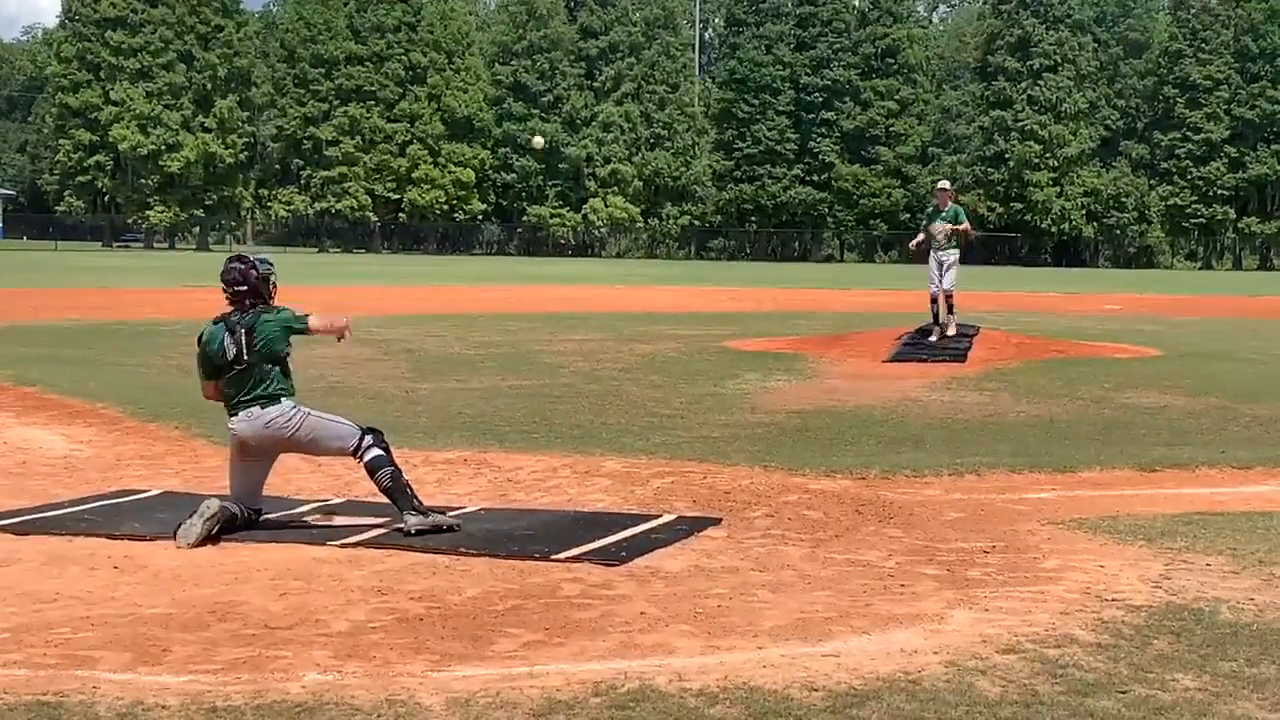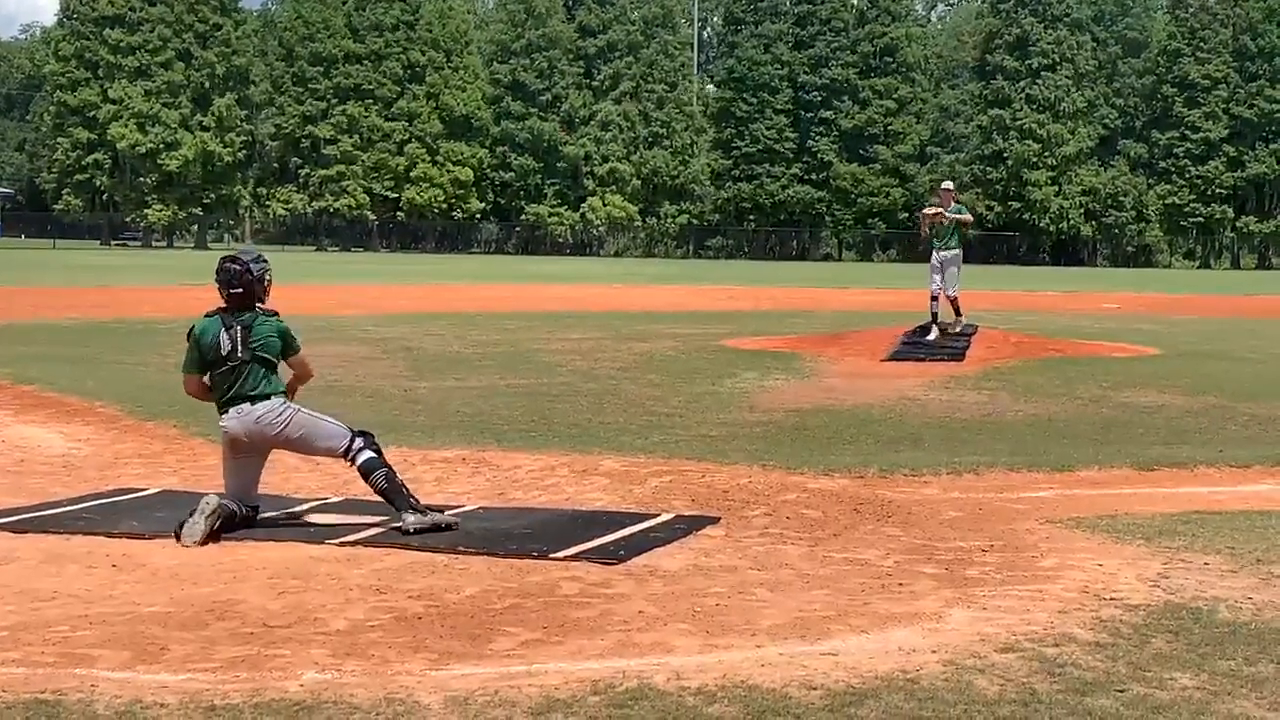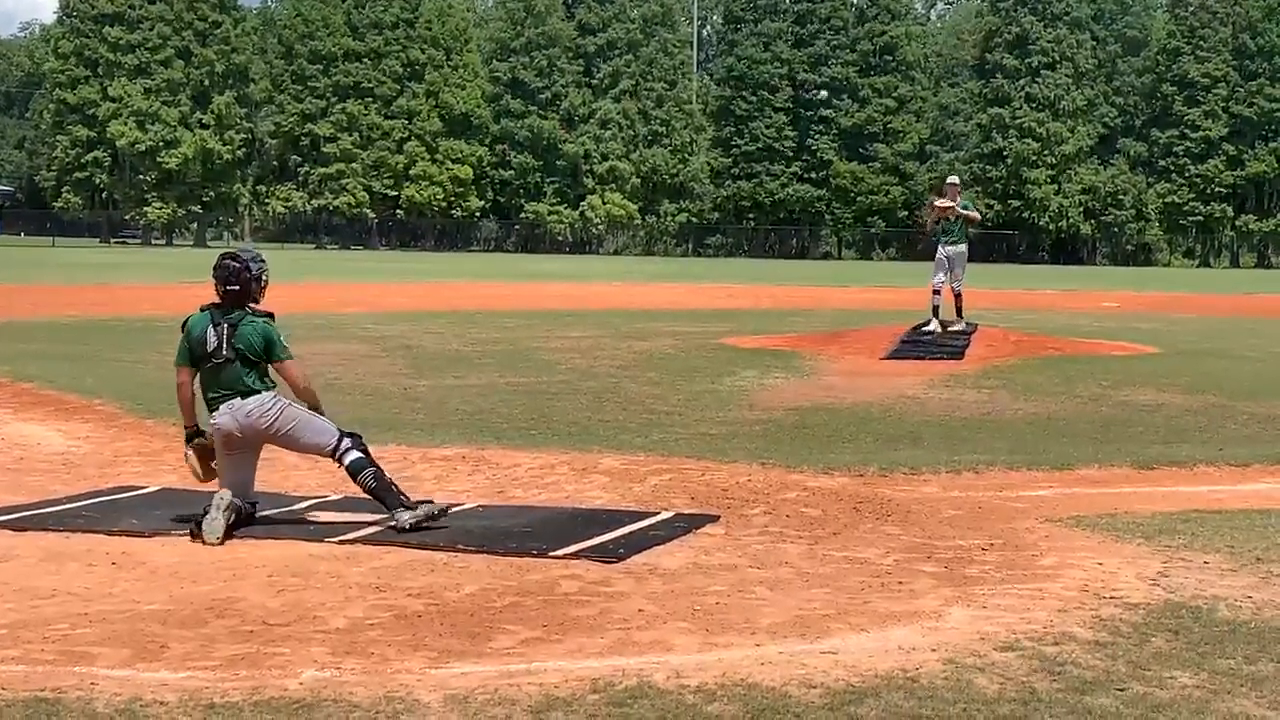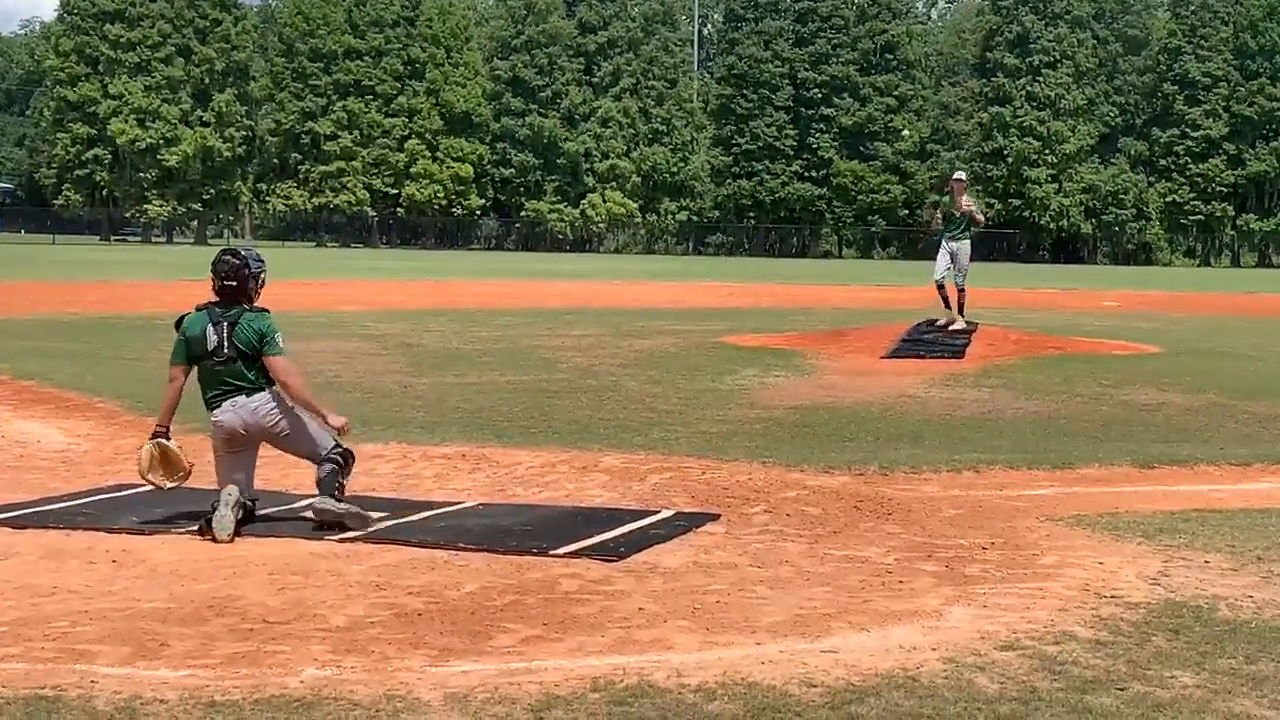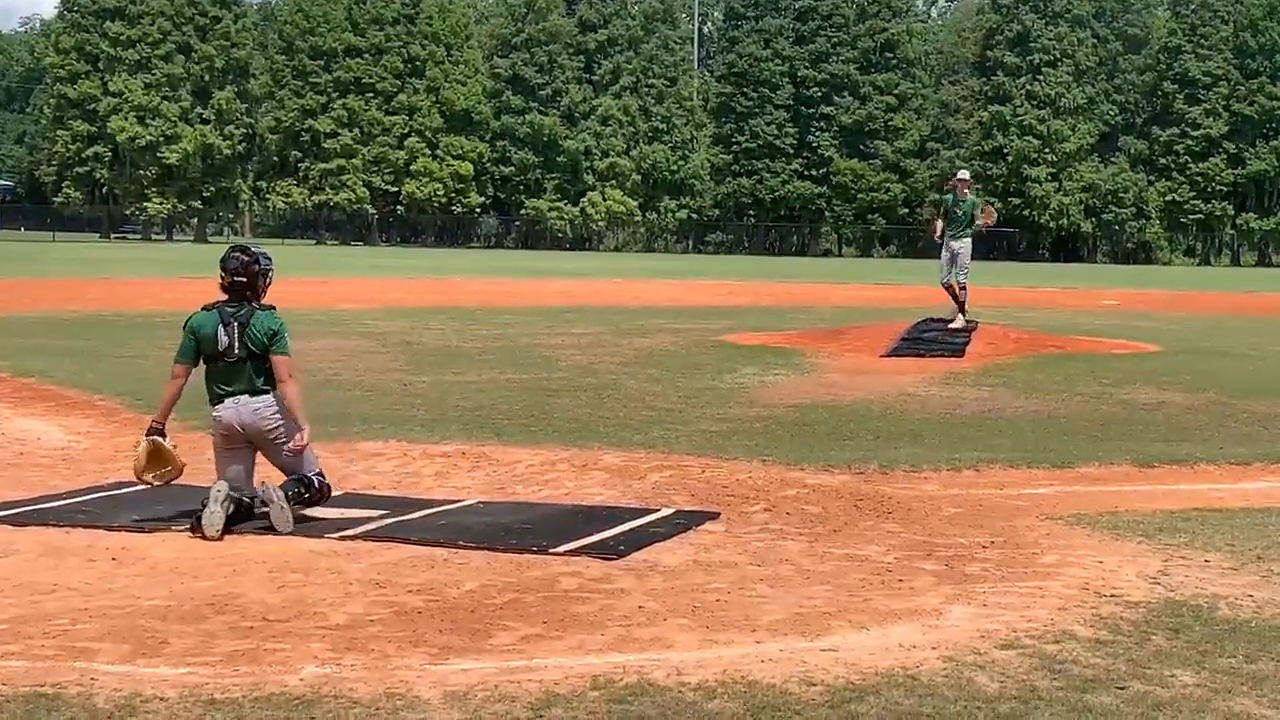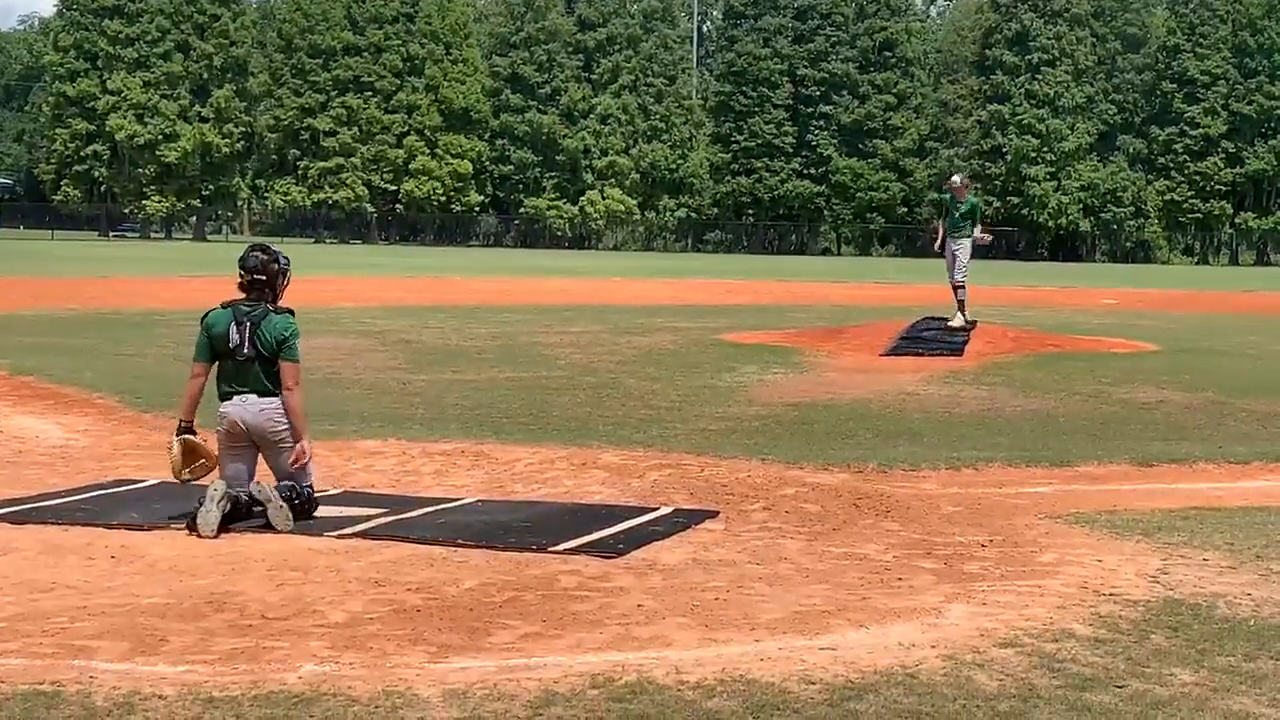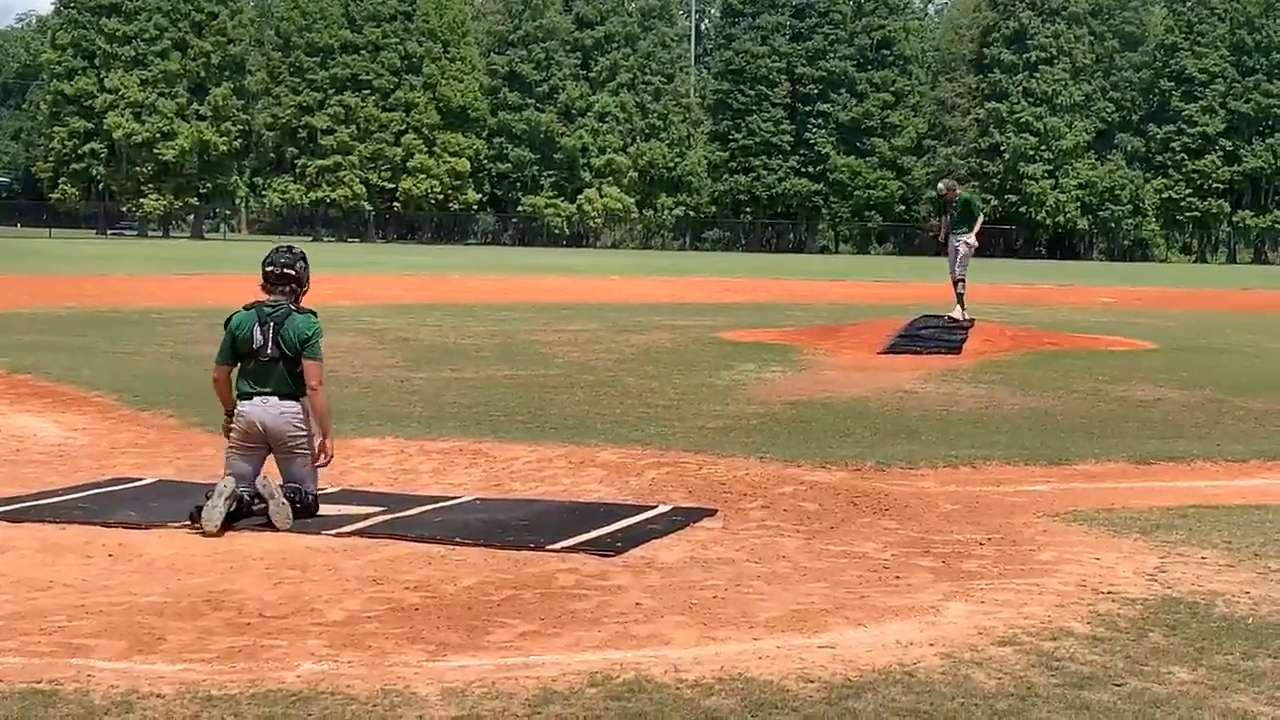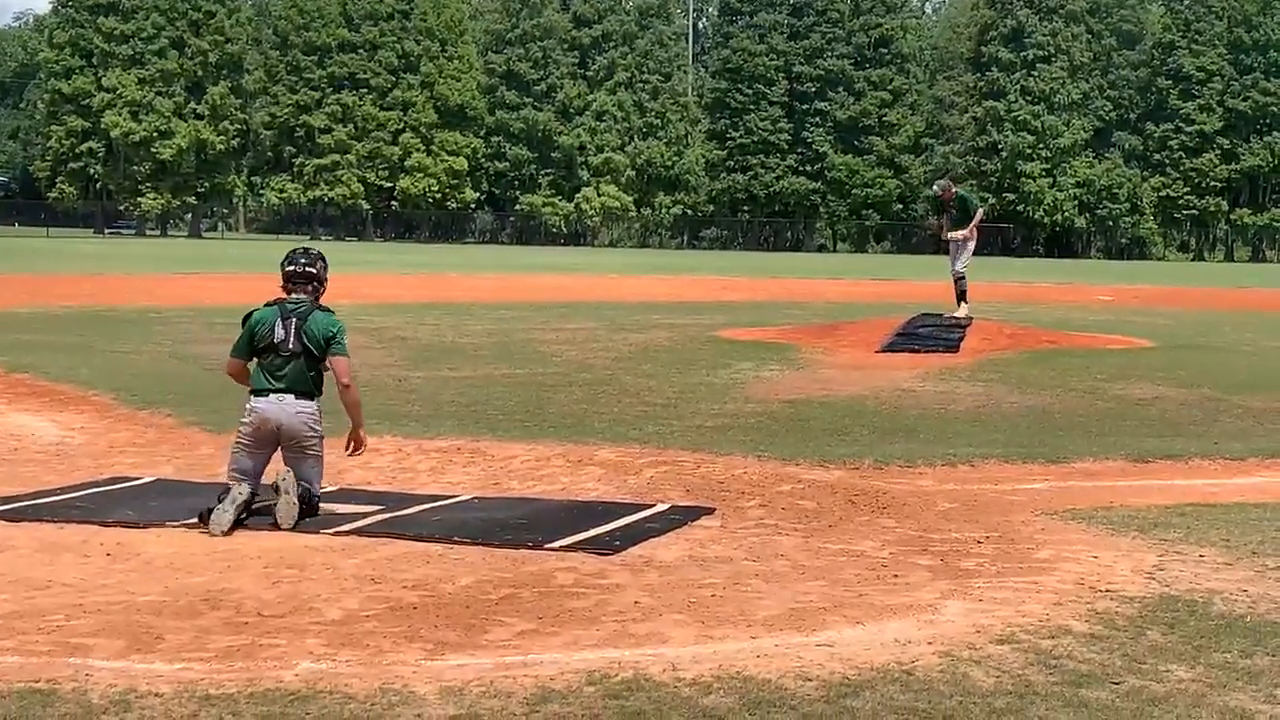
dt=0.2s
person 1, frame 1
left shoulder: (210, 335)
right shoulder: (276, 318)
left elbow: (210, 393)
right elbow: (333, 324)
right wrist: (342, 327)
left hip: (241, 428)
right hip: (282, 416)
left knee: (246, 509)
right knee: (369, 441)
left ankle: (217, 518)
right ankle: (413, 513)
person 1, frame 2
left shoulder: (202, 329)
right shoulder: (272, 324)
left elbow: (192, 387)
right elbow: (305, 371)
right wrist: (291, 386)
left hip: (232, 425)
right hip: (274, 412)
left knee: (244, 508)
right knee: (359, 443)
left ankle: (217, 513)
right ankle: (411, 511)
person 1, frame 3
left shoulder: (195, 323)
right shoulder: (261, 327)
left elbow: (183, 383)
right elbow: (298, 383)
left wrist: (192, 429)
right wrist: (317, 408)
left hip: (223, 421)
right hip: (264, 407)
left knee: (243, 506)
right knee: (346, 445)
left ankle: (224, 507)
right ankle: (402, 509)
person 1, frame 4
left shoulder: (192, 322)
right shoulder: (259, 322)
left elbow: (175, 380)
right elbow: (286, 377)
left wrist: (161, 430)
right wrist: (326, 414)
left hip: (224, 417)
right hip: (264, 406)
left knee: (244, 503)
right knee: (337, 453)
left ankle: (233, 505)
right ankle: (330, 497)
person 1, frame 5
left shoulder: (199, 322)
right shoulder: (269, 321)
left elbow: (177, 377)
right elbow: (285, 379)
left wrist: (157, 425)
right wrist: (303, 428)
left hip: (225, 415)
right hip: (266, 408)
left knee: (240, 501)
right knee: (315, 484)
left ankle: (227, 501)
right ankle: (284, 495)
person 1, frame 6
left shoulder: (215, 319)
right shoulder: (283, 324)
left elbow: (197, 376)
right elbow: (290, 387)
left wrist: (185, 424)
right wrist: (303, 437)
left hip: (231, 413)
right hip: (272, 411)
left knee: (239, 499)
right knee: (303, 497)
left ankle: (225, 501)
right ankle: (279, 494)
person 1, frame 7
left shoulder: (240, 320)
right shoulder: (306, 324)
left elbow: (220, 377)
right elbow: (314, 385)
left wrist: (231, 413)
right wrist: (327, 435)
left hip: (248, 412)
right hip: (289, 413)
left knee: (242, 496)
right knee: (305, 500)
left ankle: (230, 498)
right ankle: (284, 494)
person 1, frame 8
left shoulder: (259, 317)
right shoulder: (328, 323)
left elbow: (234, 369)
right elbow: (345, 382)
right wrist: (358, 427)
left hip: (259, 408)
right hip: (303, 412)
left knee: (238, 485)
right knee: (308, 500)
left ankle: (237, 499)
right ankle: (295, 492)
